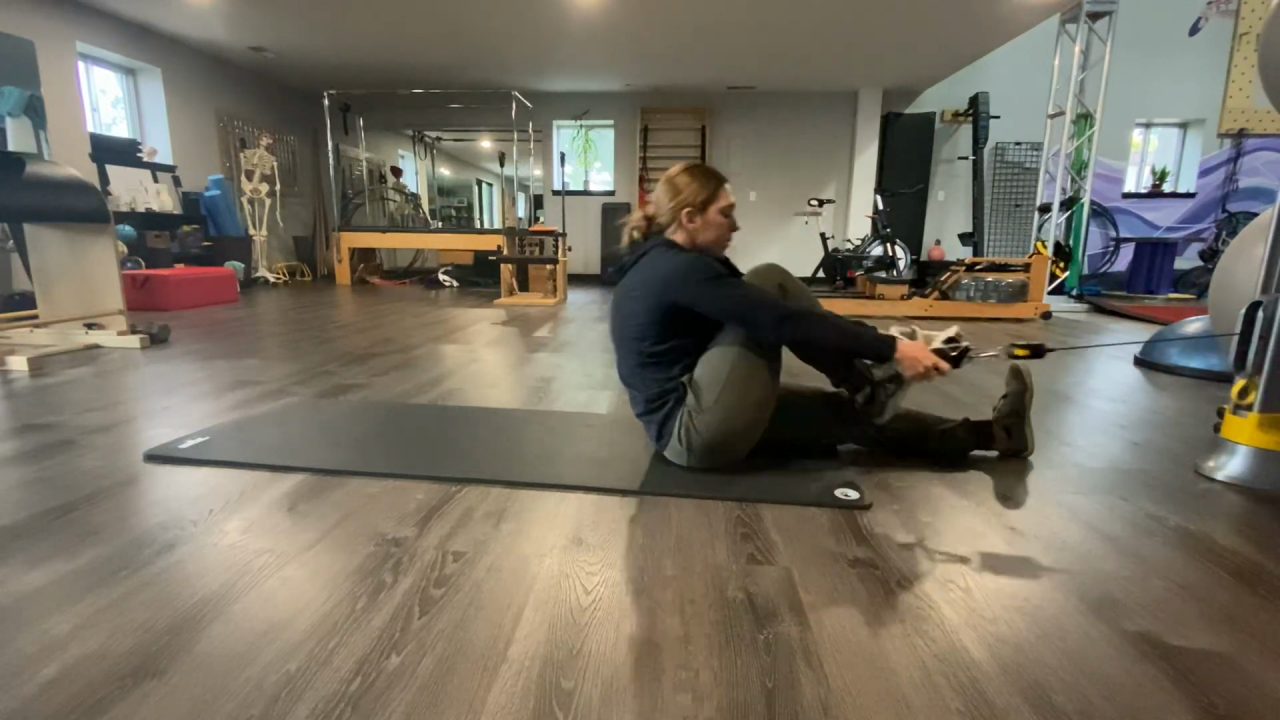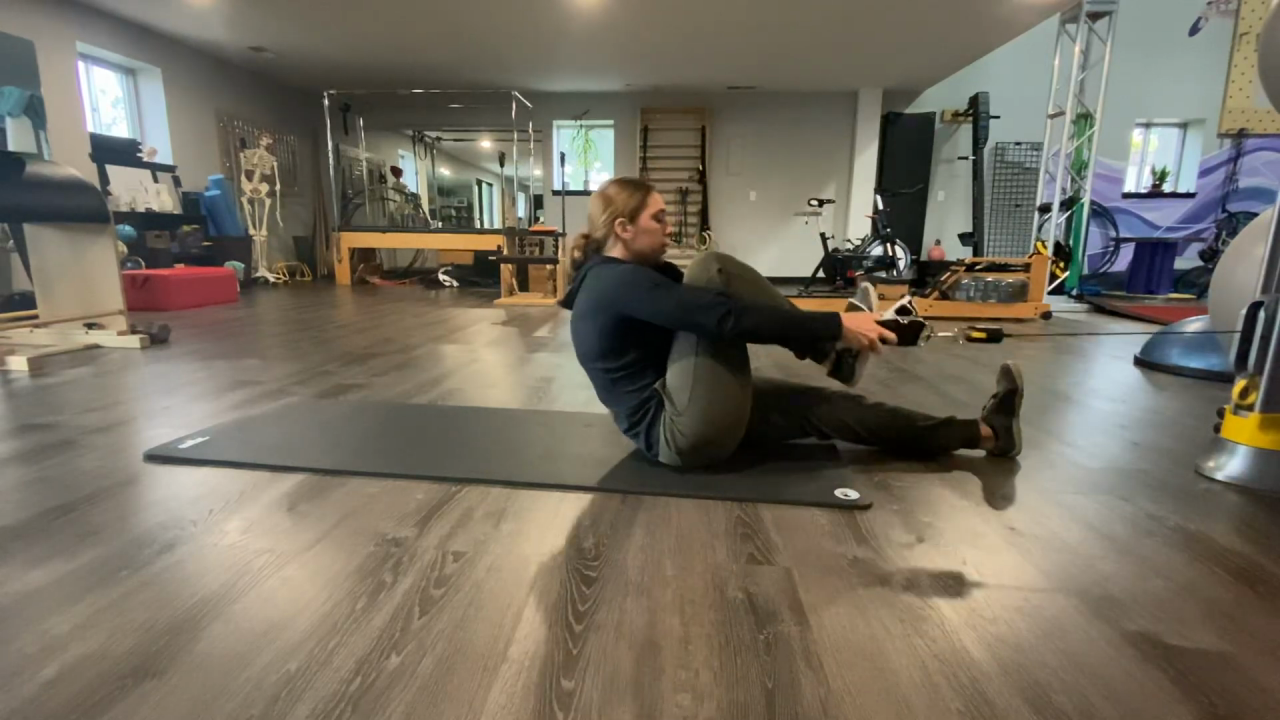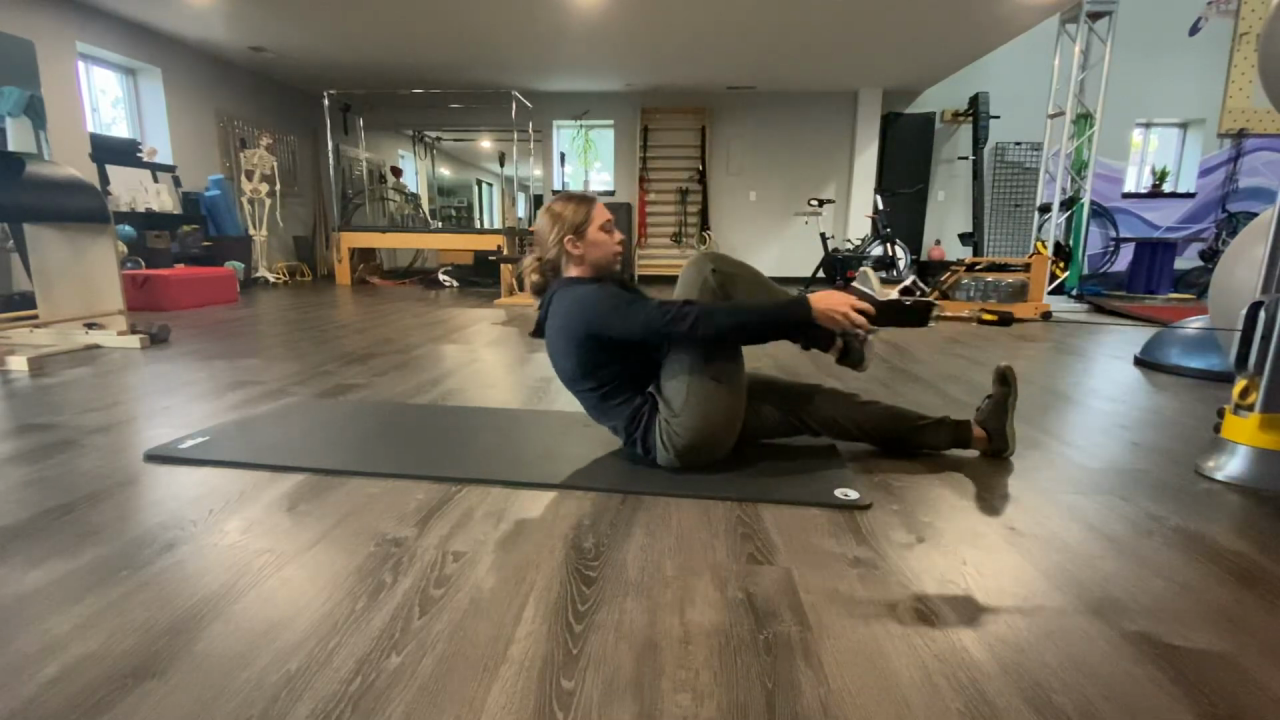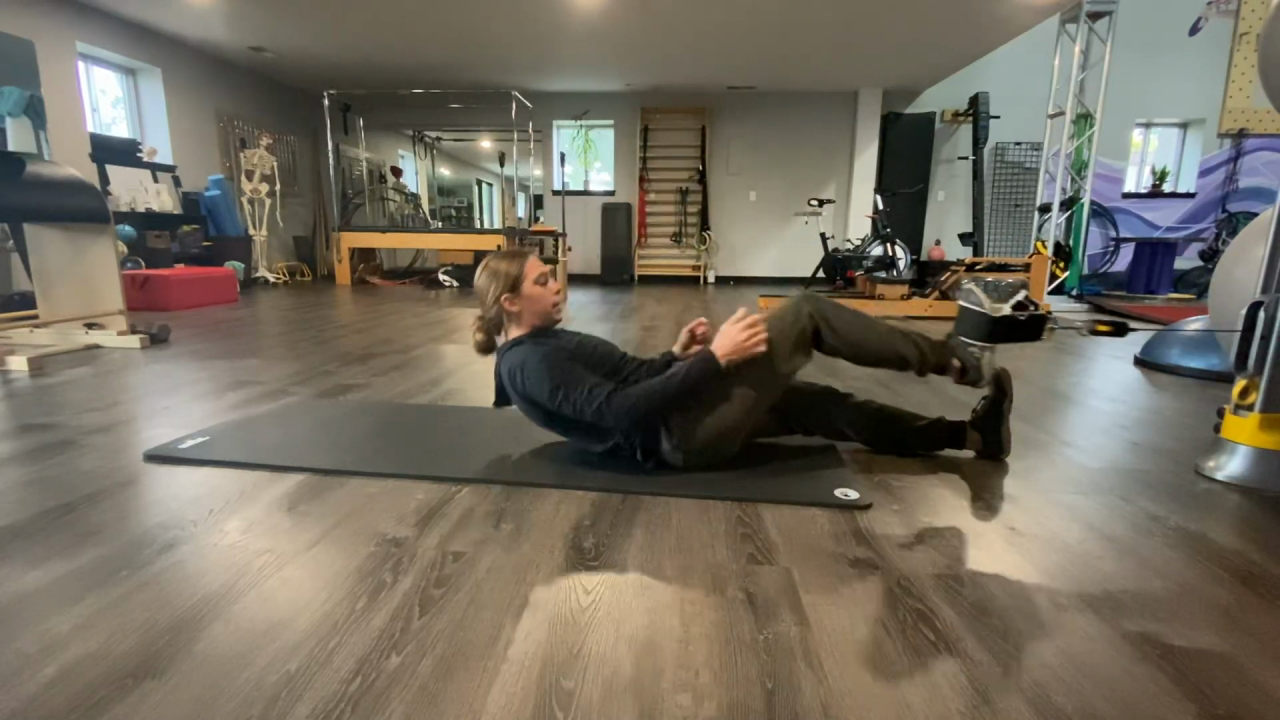
dt=0.5s
person 1, frame 1
left shoulder: (662, 263)
right shoulder: (681, 270)
left elbow: (758, 316)
right elbow: (785, 321)
right wrist: (890, 350)
left hip: (693, 422)
right hip: (698, 433)
left knee: (842, 410)
right knee: (770, 282)
left ankle: (994, 434)
right ankle: (866, 386)
person 1, frame 2
left shoulder: (623, 275)
right shoulder: (622, 282)
left elbow: (705, 310)
right elbow: (724, 317)
right wrist: (834, 326)
left hip: (679, 419)
right hip: (682, 435)
left knee: (819, 405)
right knee: (714, 270)
left ankle: (982, 433)
right ankle: (828, 353)
person 1, frame 3
left shoulder: (587, 295)
right shoulder: (585, 303)
left elbow: (668, 333)
right elbow: (695, 322)
left wrist: (776, 322)
right wrist: (805, 310)
left hip: (680, 417)
right hip: (682, 437)
left knee: (814, 402)
right knee: (706, 272)
left ankle: (975, 433)
right ankle: (836, 341)
person 1, frame 4
left shoulder: (541, 346)
right shoulder: (532, 364)
right elbow: (622, 412)
left wrist: (676, 356)
right wrist: (713, 359)
left hip: (676, 425)
right hip: (685, 436)
left knee: (813, 403)
right knee: (802, 314)
left ankle: (969, 435)
right ankle: (952, 363)
